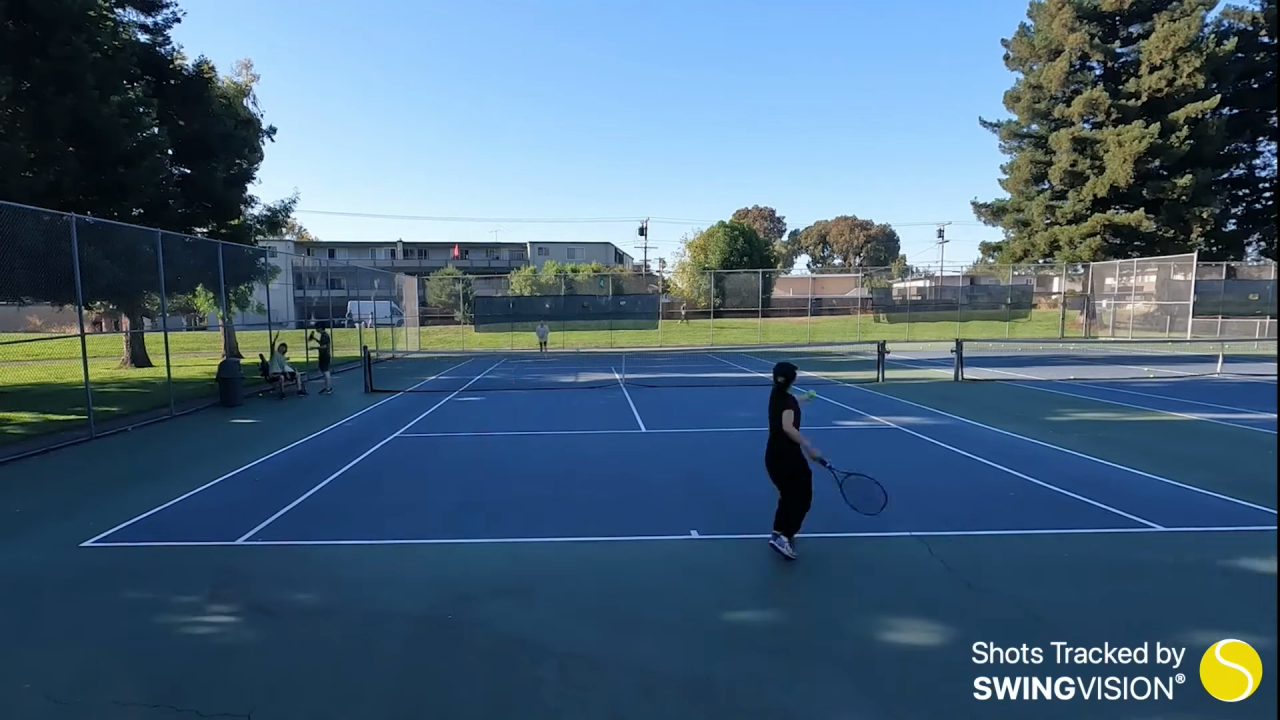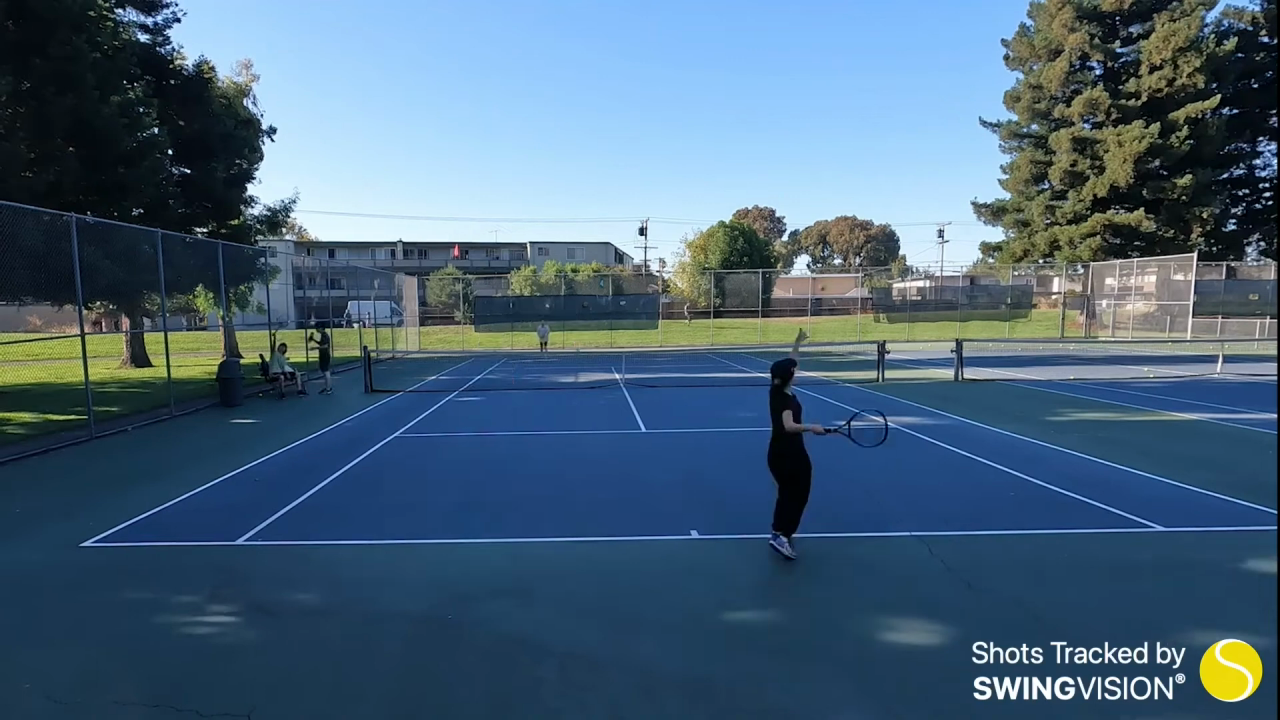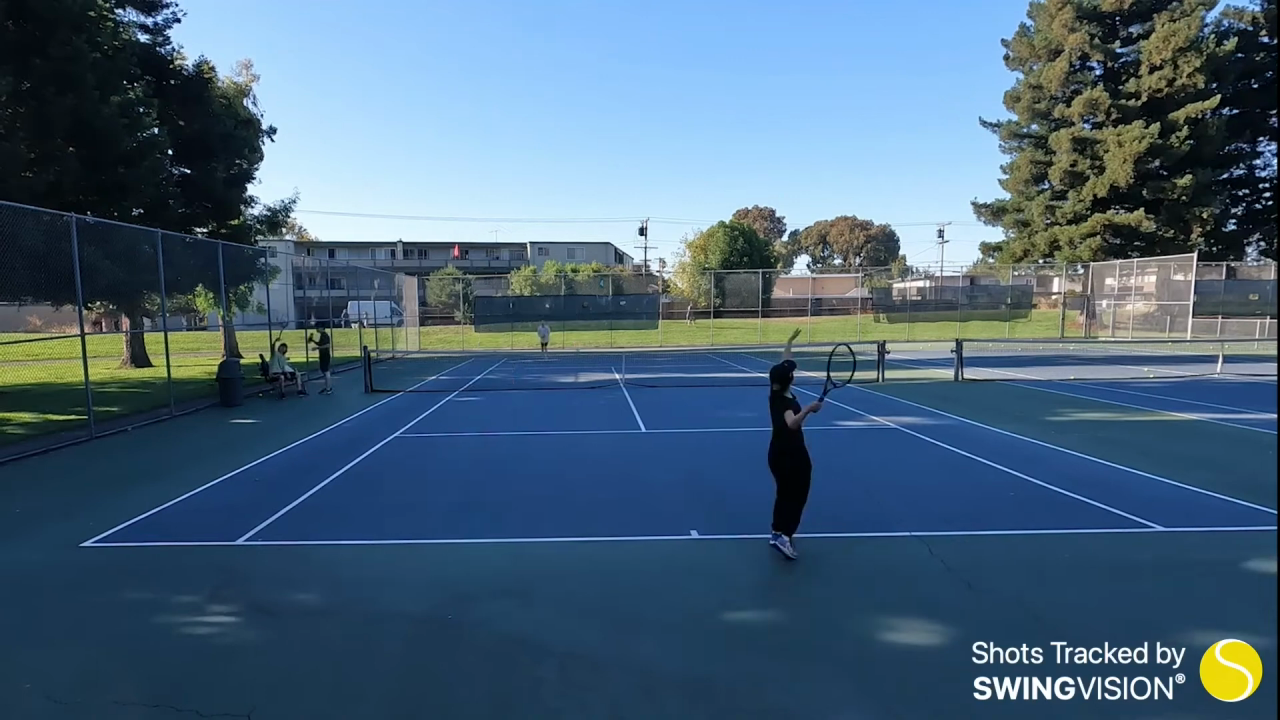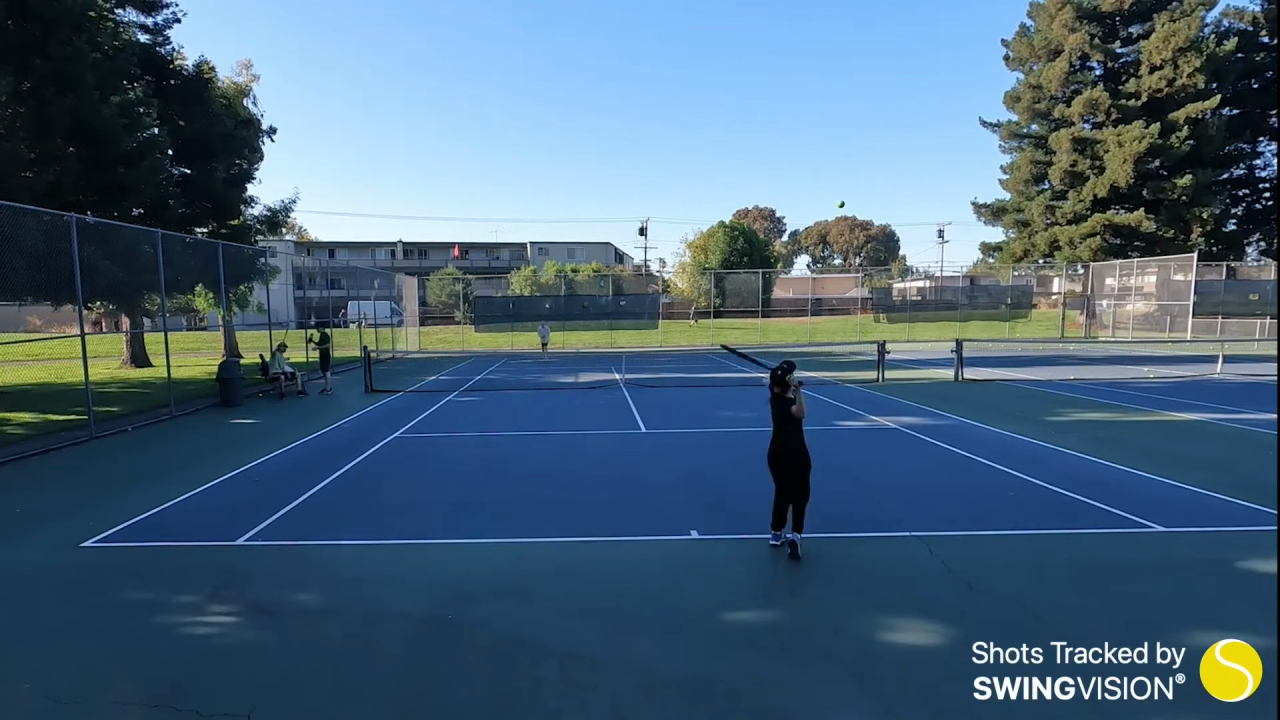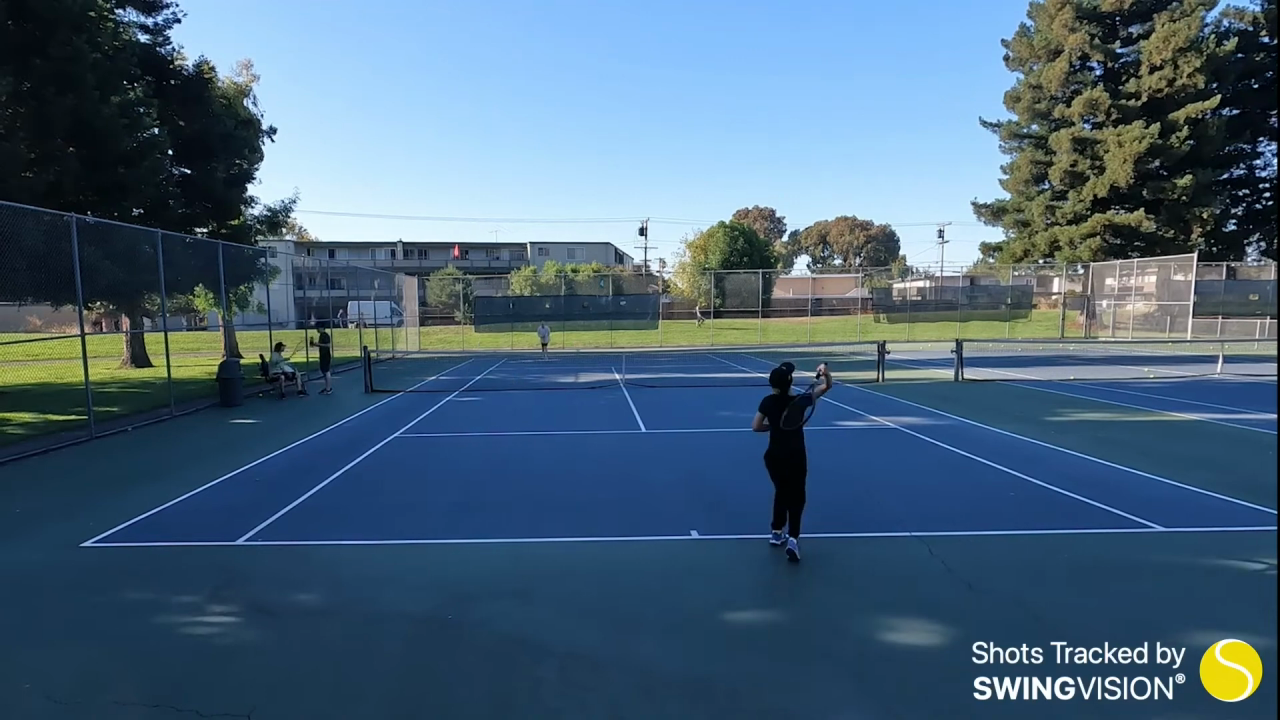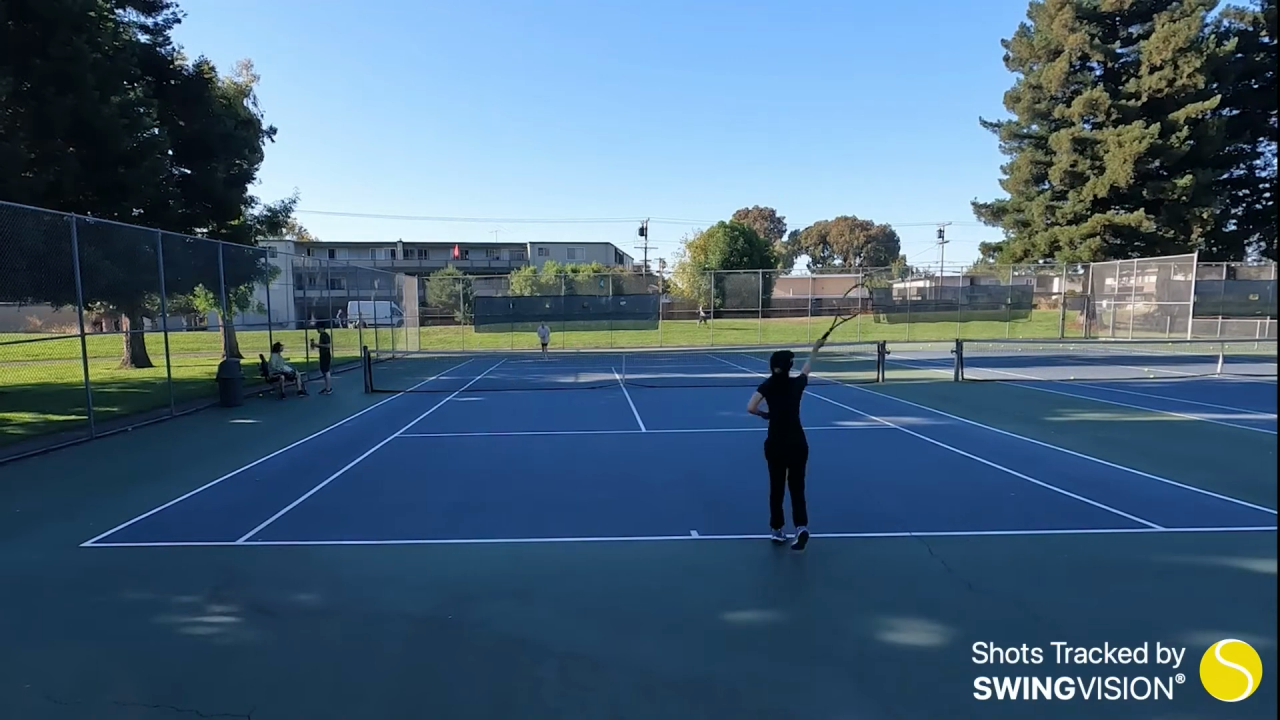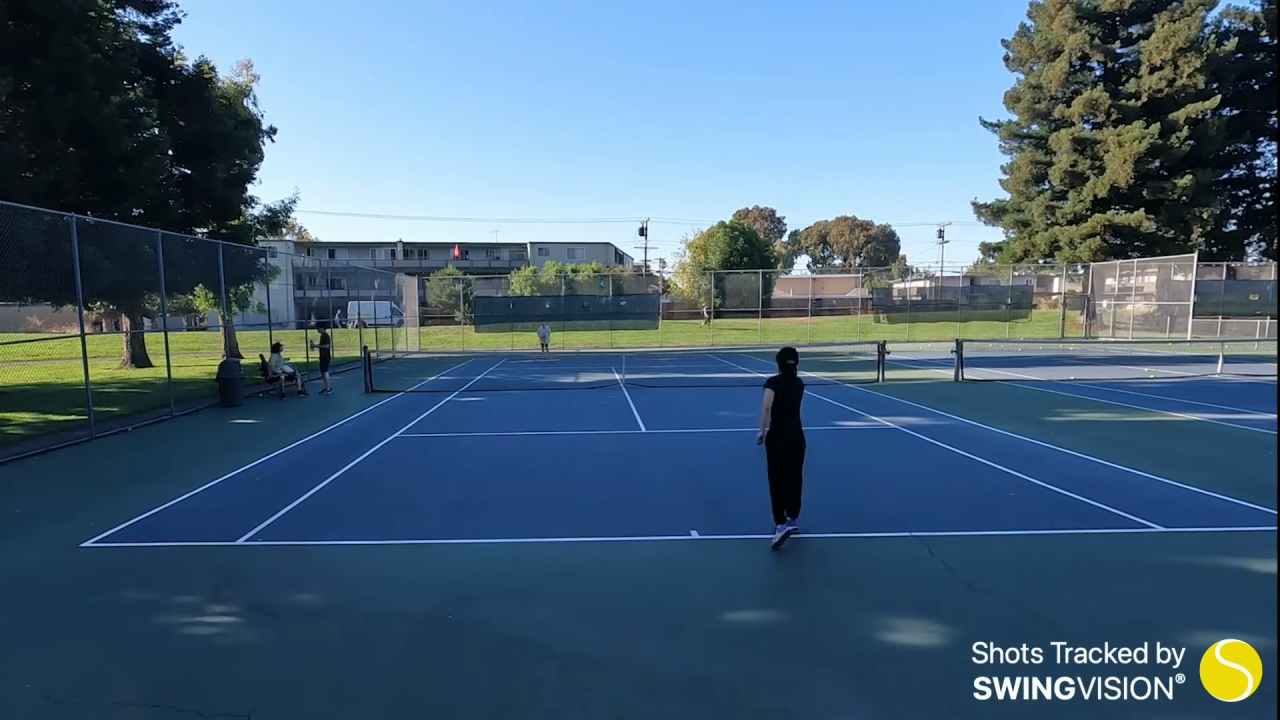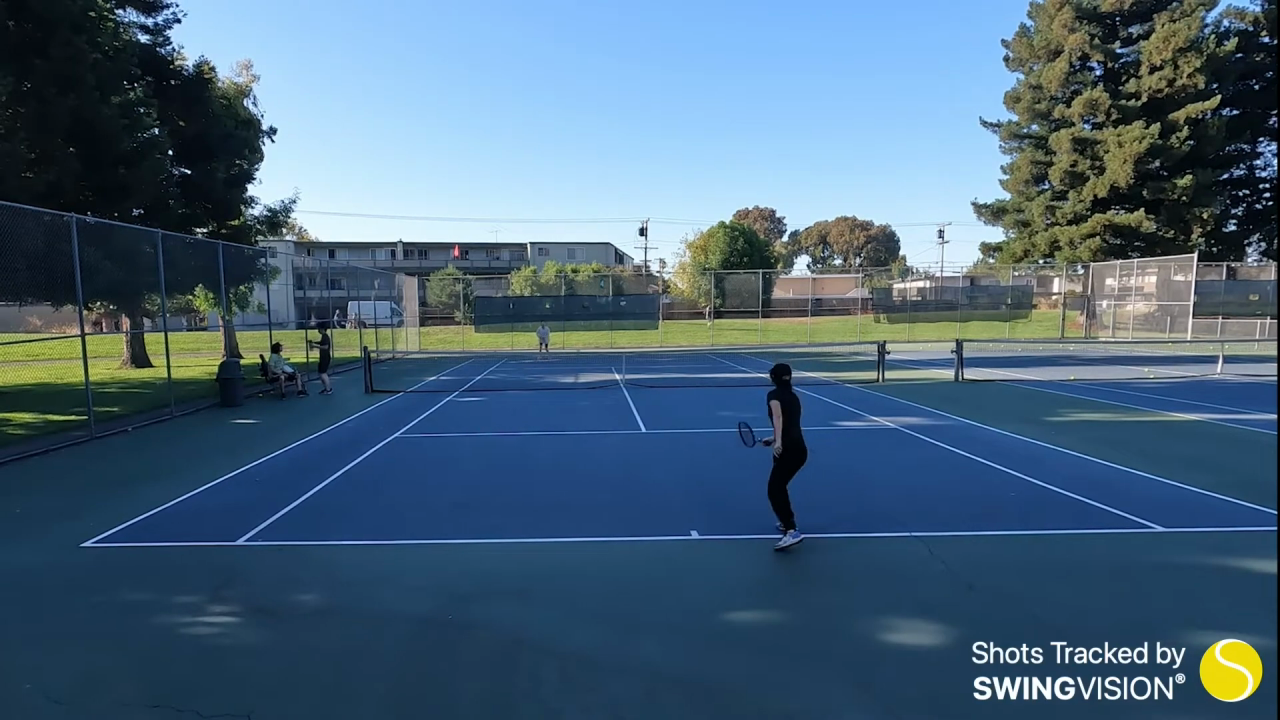
dt=0.2s
person 1, frame 1
left shoulder: (777, 395)
right shoulder: (787, 400)
right elbow: (789, 429)
left wrist: (799, 403)
right wrist: (807, 448)
left hip: (773, 456)
right hip: (789, 456)
left knee: (788, 496)
right knee: (802, 499)
left ankle: (778, 532)
right ankle: (784, 537)
person 1, frame 2
left shoulder: (777, 392)
right shoulder: (786, 400)
left elbow: (789, 363)
right elbow: (789, 426)
left wrist: (797, 344)
right wrist: (810, 428)
left hip: (776, 455)
right hip: (792, 456)
left knee: (785, 495)
right knee: (797, 498)
left ankle: (777, 533)
right ankle: (783, 537)
person 1, frame 3
left shoulder: (775, 395)
right shoulder: (785, 402)
left elbow: (783, 364)
right elbow: (792, 424)
left wrist: (790, 343)
right wrist: (808, 411)
left hip: (776, 455)
right hip: (795, 456)
left knee: (783, 493)
right knee: (798, 496)
left ankle: (777, 534)
right ankle: (784, 537)
person 1, frame 4
left shoulder: (773, 397)
right shoulder: (790, 402)
right elbow: (800, 414)
right wrist: (797, 390)
left hip: (776, 454)
right hip: (797, 455)
left knee: (782, 494)
right knee: (800, 496)
left ankle: (776, 533)
right ankle: (795, 534)
person 1, frame 5
left shoulder: (768, 403)
left elbow: (756, 427)
right elbow: (825, 388)
right wrist: (825, 374)
left hip: (774, 456)
right hip: (795, 457)
left knee: (781, 493)
right knee: (797, 499)
left ankle: (777, 532)
right ankle: (792, 540)
person 1, frame 6
left shoulder: (766, 385)
right shoulder: (797, 383)
left elbow: (751, 408)
right elbow: (807, 368)
left wrist: (765, 414)
right wrist: (815, 350)
left hip: (775, 443)
right hip: (797, 442)
left knee: (777, 487)
right knee: (797, 486)
left ankle: (777, 531)
right ankle: (800, 529)
person 1, frame 7
left shoulder: (773, 382)
right shoulder: (799, 383)
left elbow: (766, 406)
left wrist: (761, 430)
left hip: (778, 439)
right hip: (797, 439)
left knee: (777, 484)
right knee: (794, 482)
left ankle: (782, 525)
right ankle: (792, 520)
person 1, frame 8
left shoulder: (774, 395)
right shoulder: (793, 397)
left elbow: (777, 418)
left wrist: (778, 442)
right wrist: (775, 440)
left hip: (788, 449)
right hip: (799, 449)
left knee: (774, 491)
right knee: (779, 487)
left ankle: (791, 532)
right ankle: (789, 522)
